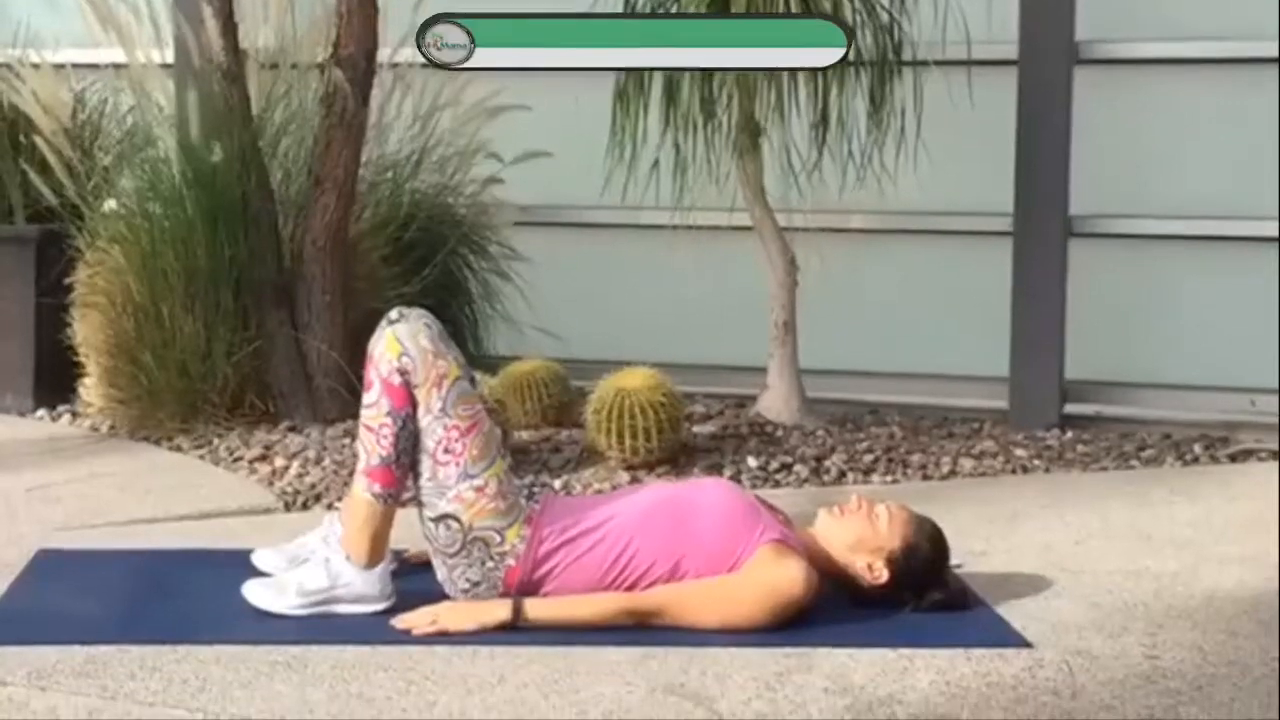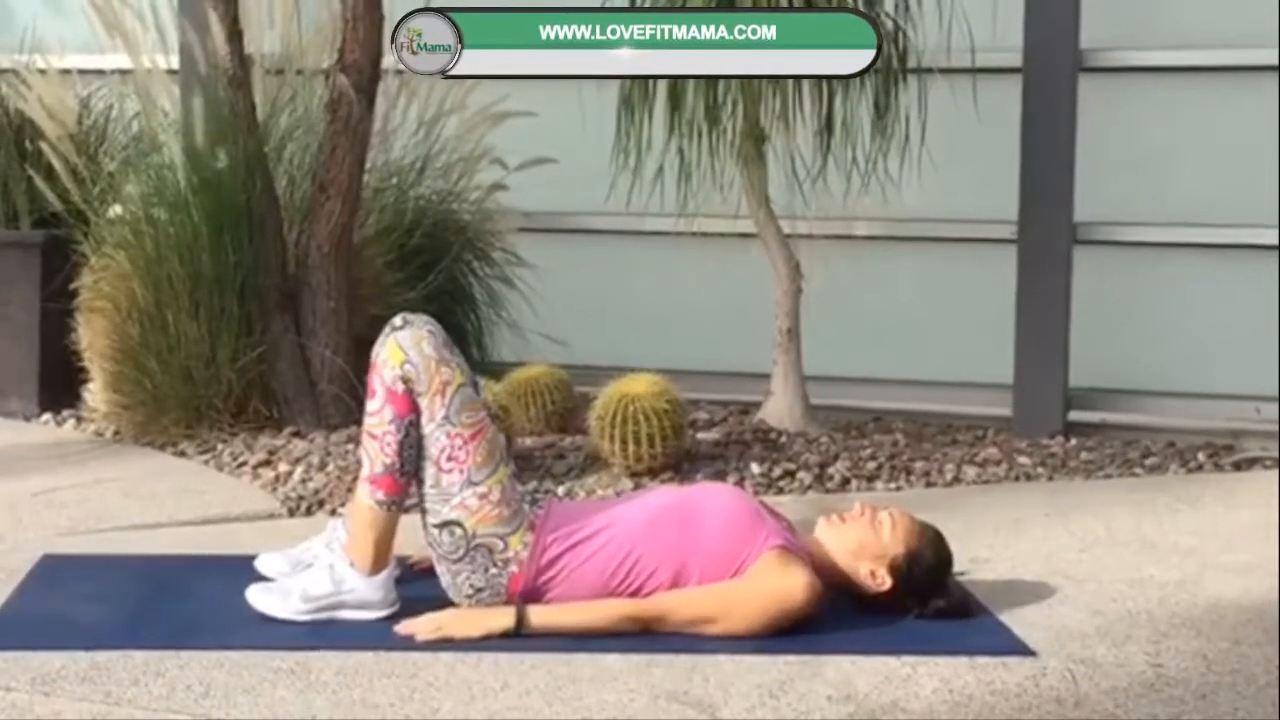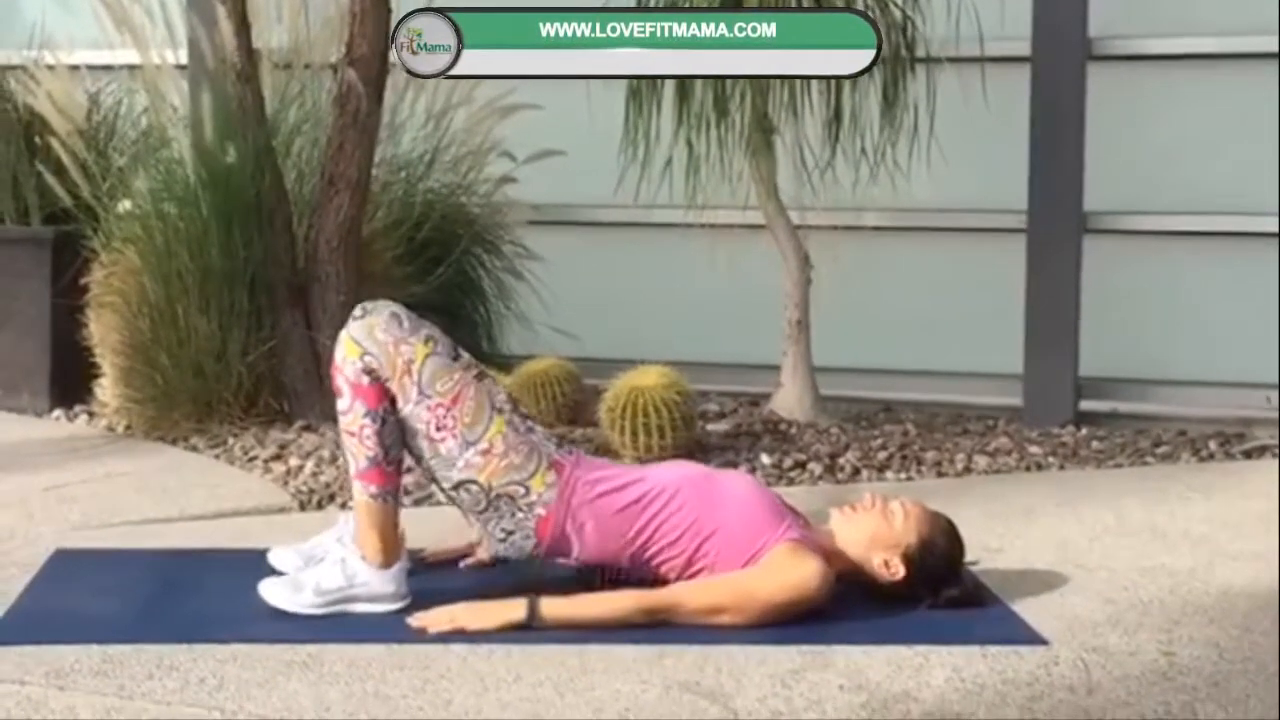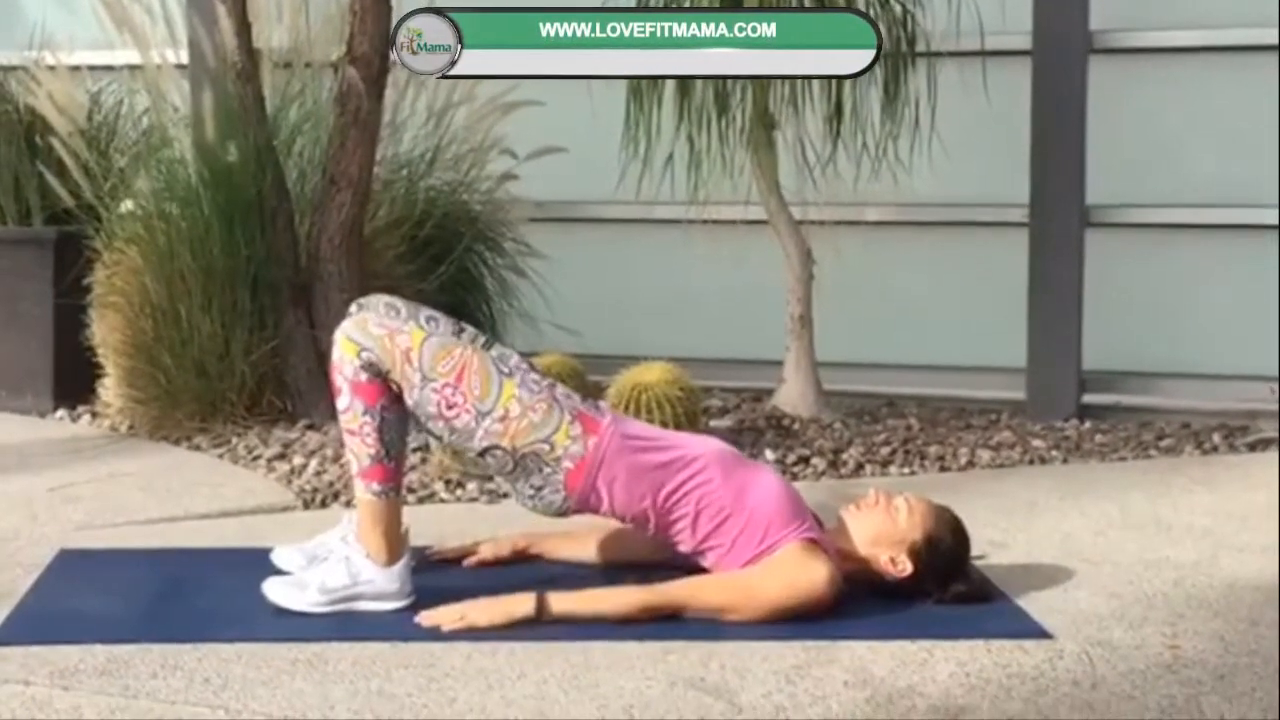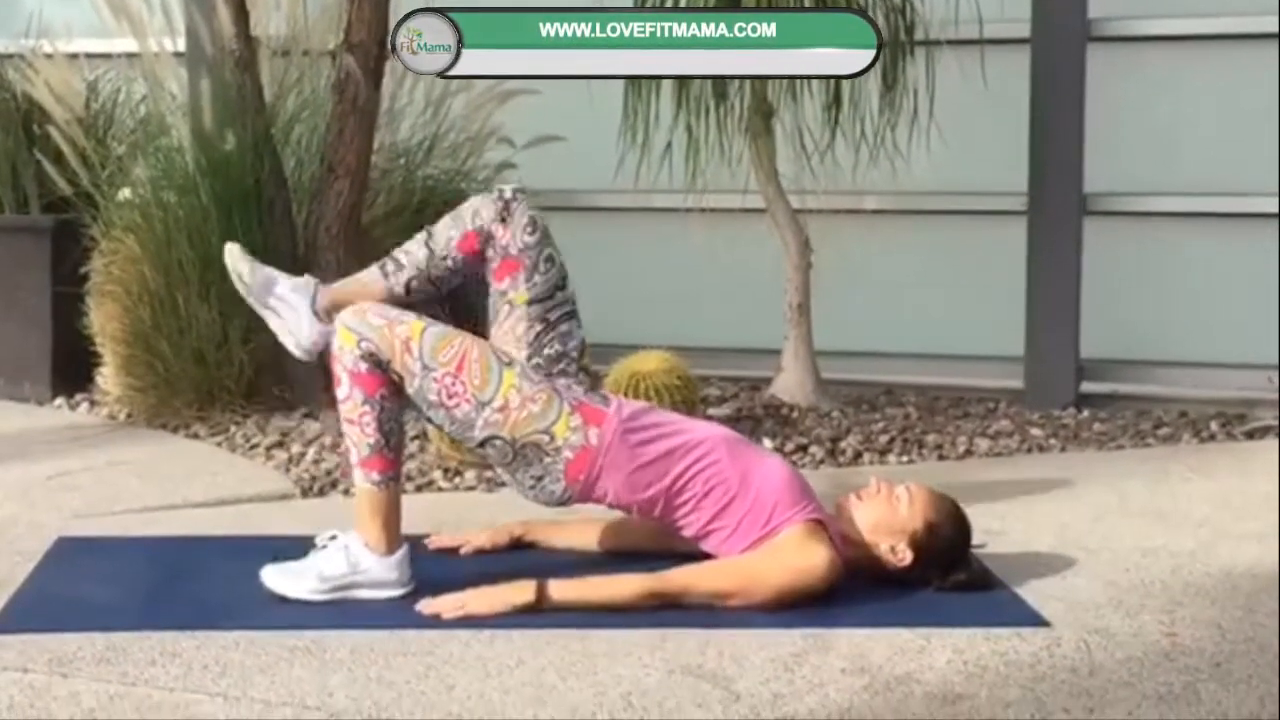
dt=1s
person 1, frame 1
left shoulder: (788, 578)
right shoulder: (776, 534)
left elbow: (642, 607)
left wrist: (499, 610)
left hip: (504, 560)
right hip: (529, 534)
left knee: (408, 339)
right knee: (410, 337)
left ankle: (354, 572)
right ankle: (348, 536)
person 1, frame 2
left shoulder: (792, 587)
right shoulder: (780, 544)
left elbow: (648, 616)
left wrist: (500, 619)
left hip: (506, 568)
right hip: (532, 539)
left knee: (412, 344)
right knee: (414, 347)
left ankle: (358, 578)
right ankle: (351, 543)
person 1, frame 3
left shoulder: (803, 577)
right shoulder: (792, 541)
left elbow: (660, 606)
left wrist: (512, 611)
left hip: (541, 501)
right hip: (559, 492)
left knee: (371, 335)
right knee: (387, 335)
left ankle: (370, 570)
right ankle: (362, 538)
person 1, frame 4
left shoulder: (810, 577)
right shoulder: (801, 543)
left elbow: (662, 600)
right elbow: (660, 538)
left wrist: (521, 604)
right wrist: (522, 543)
left hip: (570, 456)
right hip: (588, 438)
left knee: (363, 338)
right knee: (378, 318)
left ankle: (374, 567)
right ankle: (366, 534)
person 1, frame 5
left shoulder: (813, 562)
right shoulder: (813, 525)
left elbow: (660, 586)
right elbow: (667, 532)
left wrist: (525, 591)
right wrist: (515, 530)
left hip: (572, 454)
right hip: (589, 433)
left knee: (369, 338)
right knee: (506, 215)
left ankle: (374, 558)
right ankle: (322, 310)
